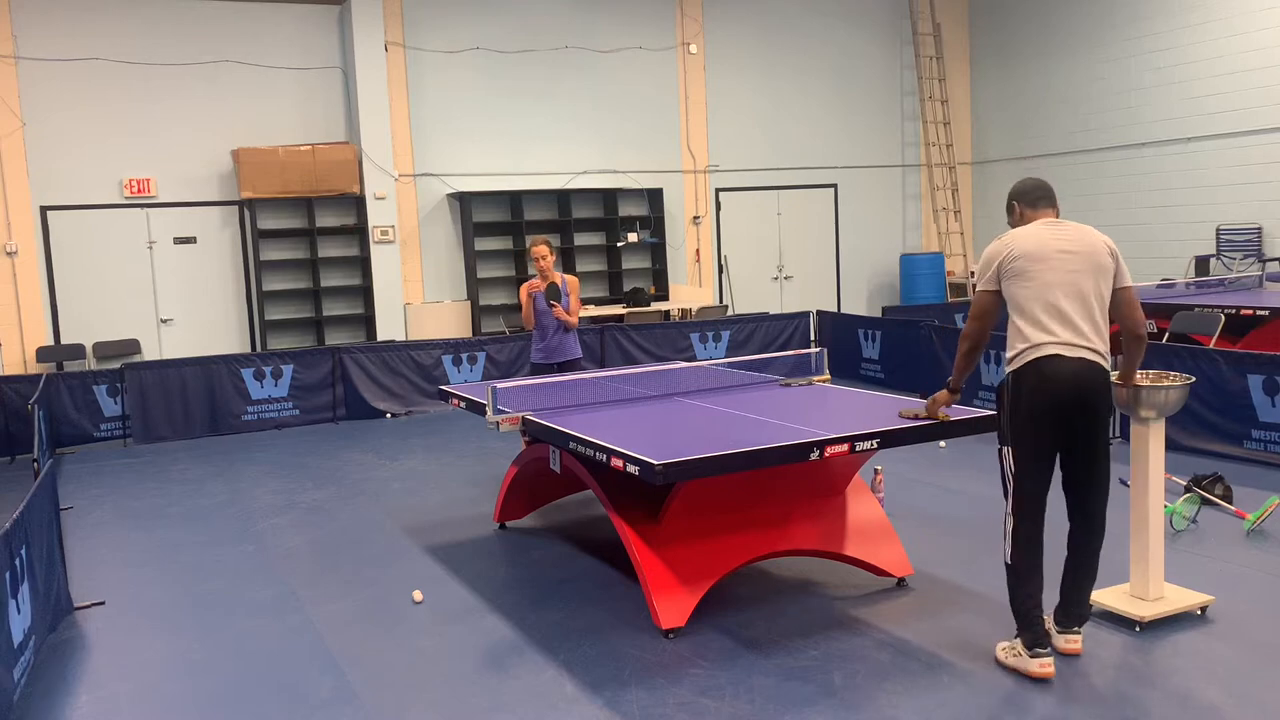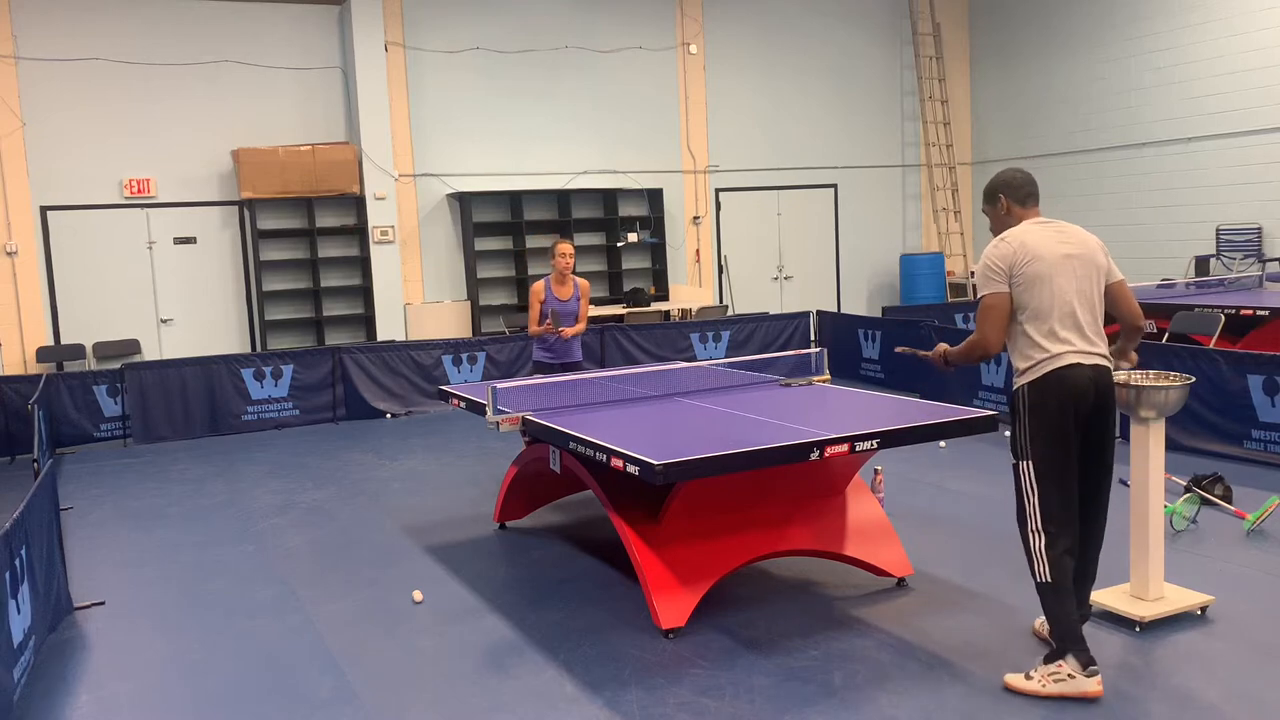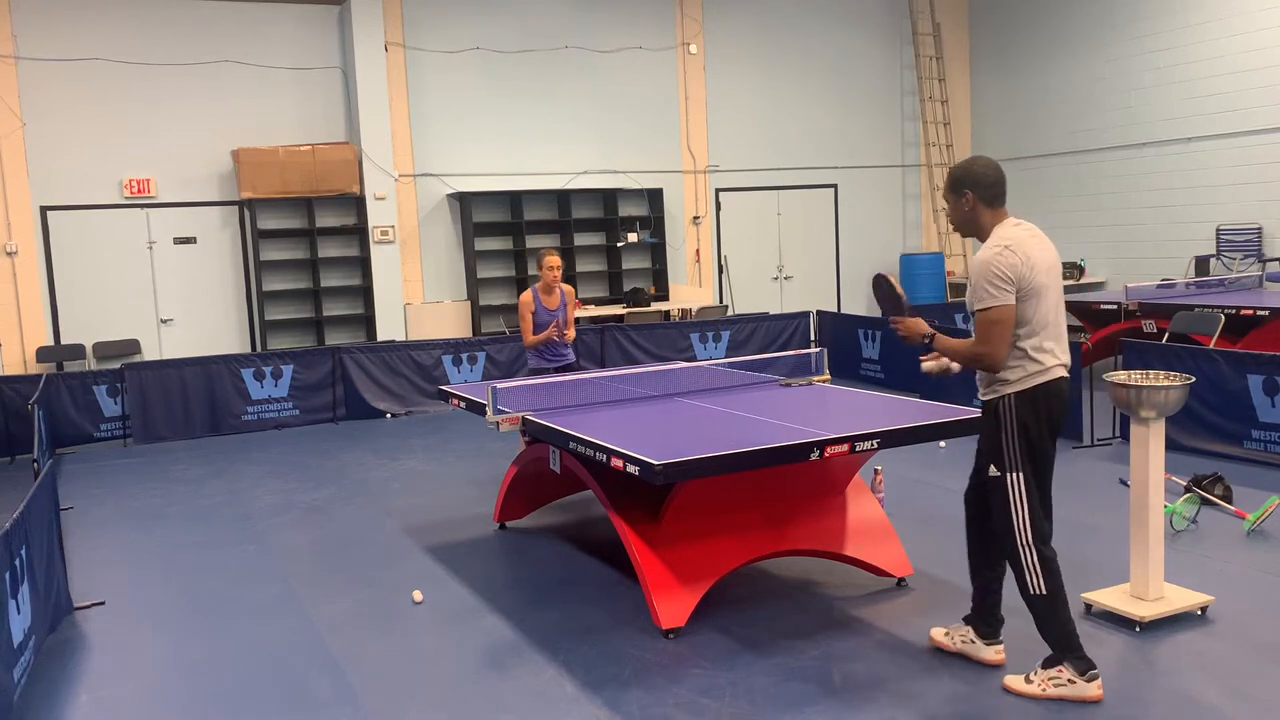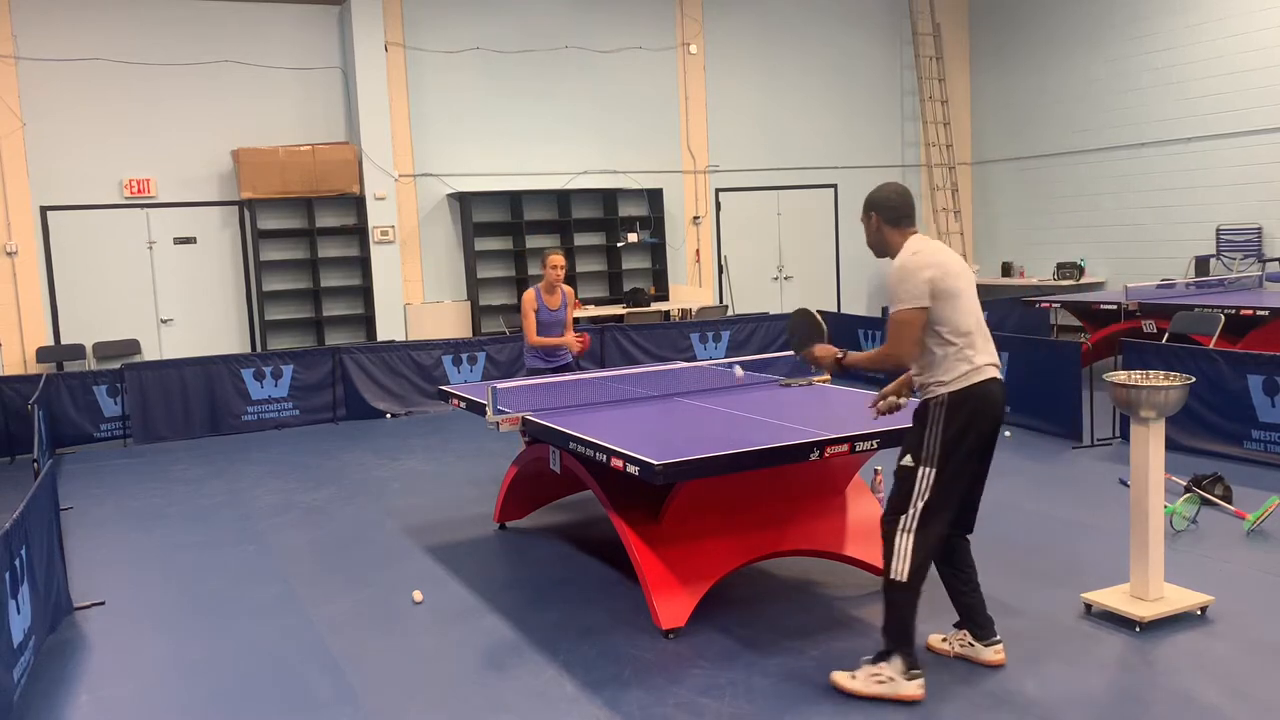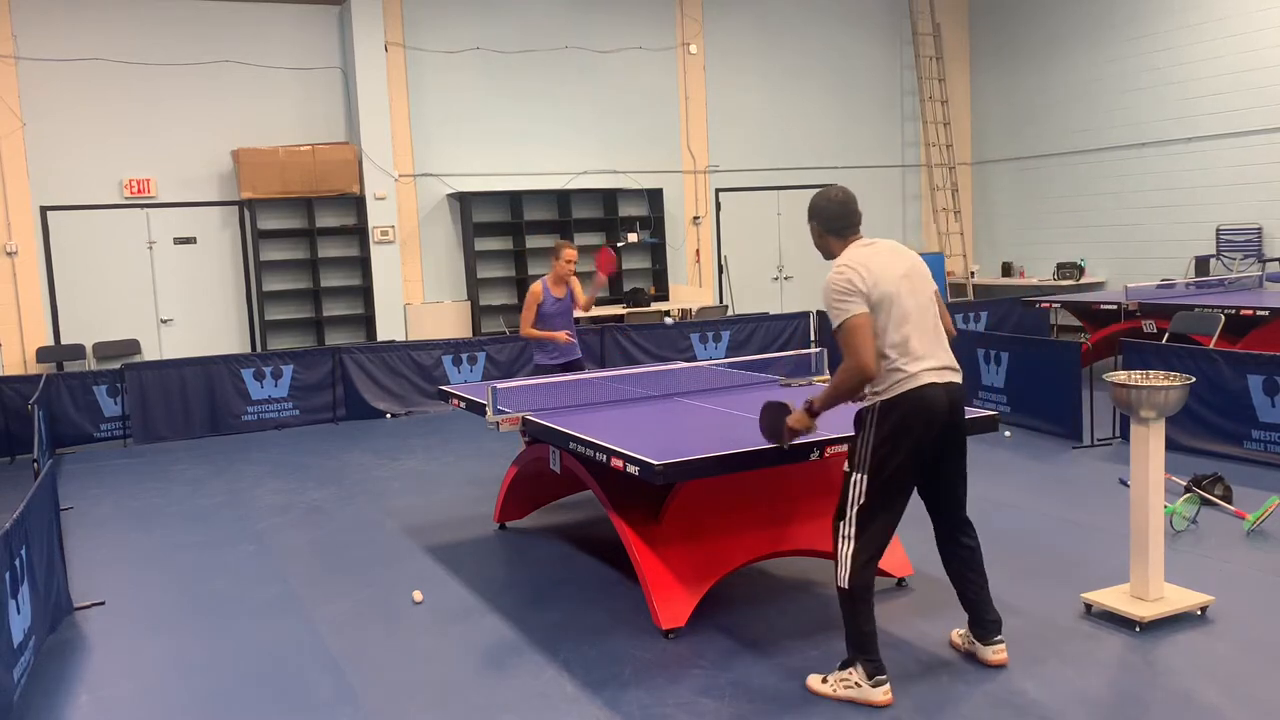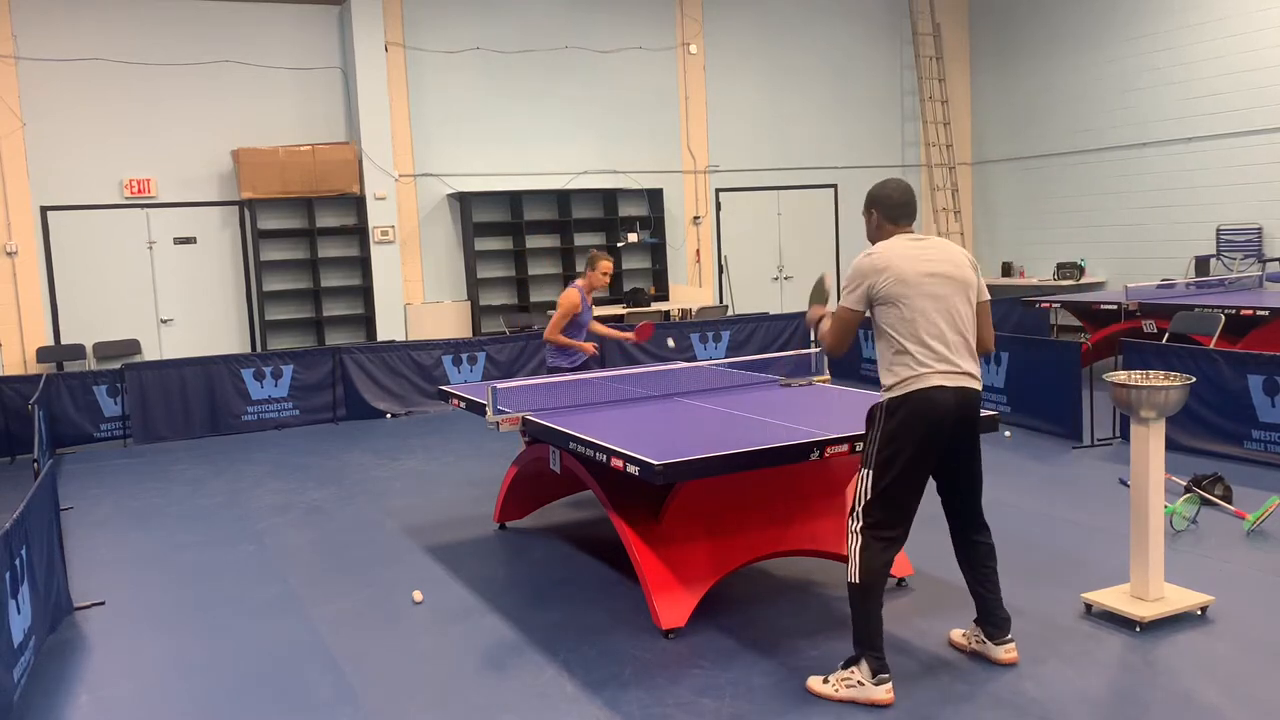
dt=0.7s
person 1, frame 1
left shoulder: (1005, 247)
right shoulder: (1101, 243)
left elbow: (975, 335)
right elbow: (1136, 330)
left wrist: (952, 388)
right wrist: (1128, 373)
left hip: (1034, 378)
right hip: (1091, 378)
left knee: (1024, 513)
right knee: (1088, 510)
left ankle: (1033, 644)
right ankle: (1069, 623)
person 1, frame 2
left shoulder: (1001, 252)
right shoulder: (1088, 241)
left elbow: (988, 345)
right elbow: (1133, 321)
left wrist: (947, 357)
right wrist: (1116, 353)
left hip: (1046, 389)
right hip: (1097, 382)
left knee: (1045, 524)
right knee: (1088, 513)
left ankle: (1075, 662)
right ankle: (1068, 619)
person 1, frame 3
left shoulder: (993, 258)
right shoulder: (1032, 237)
left elbow: (991, 357)
left wrist: (930, 338)
right wrist: (955, 350)
left hip: (1019, 401)
right hip: (1046, 388)
left knee: (1024, 534)
right knee: (984, 507)
left ankle: (1074, 667)
right ankle: (982, 629)
person 1, frame 4
left shoulder: (907, 266)
right shoulder: (942, 254)
left elbow: (893, 355)
left wrist: (836, 359)
right wrist: (914, 380)
left hip: (955, 403)
right hip: (987, 391)
left knee: (907, 527)
right knee: (949, 524)
left ankle: (899, 666)
right ankle: (980, 634)
person 1, frame 5
left shoulder: (843, 277)
right shoulder: (905, 255)
left elbow: (862, 365)
right elbow: (945, 330)
left wrist: (812, 409)
left hip: (900, 406)
right hip: (949, 393)
left knee: (855, 538)
right knee: (953, 522)
left ankle: (866, 673)
right ankle: (987, 635)
person 1, frame 6
left shoulder: (870, 264)
right shoulder: (961, 257)
left elbow: (833, 344)
right elbow: (986, 344)
left wrist: (821, 317)
left hip: (911, 406)
right hip: (965, 399)
left knee: (870, 532)
right knee: (969, 521)
left ankle: (870, 672)
right ankle: (996, 634)
